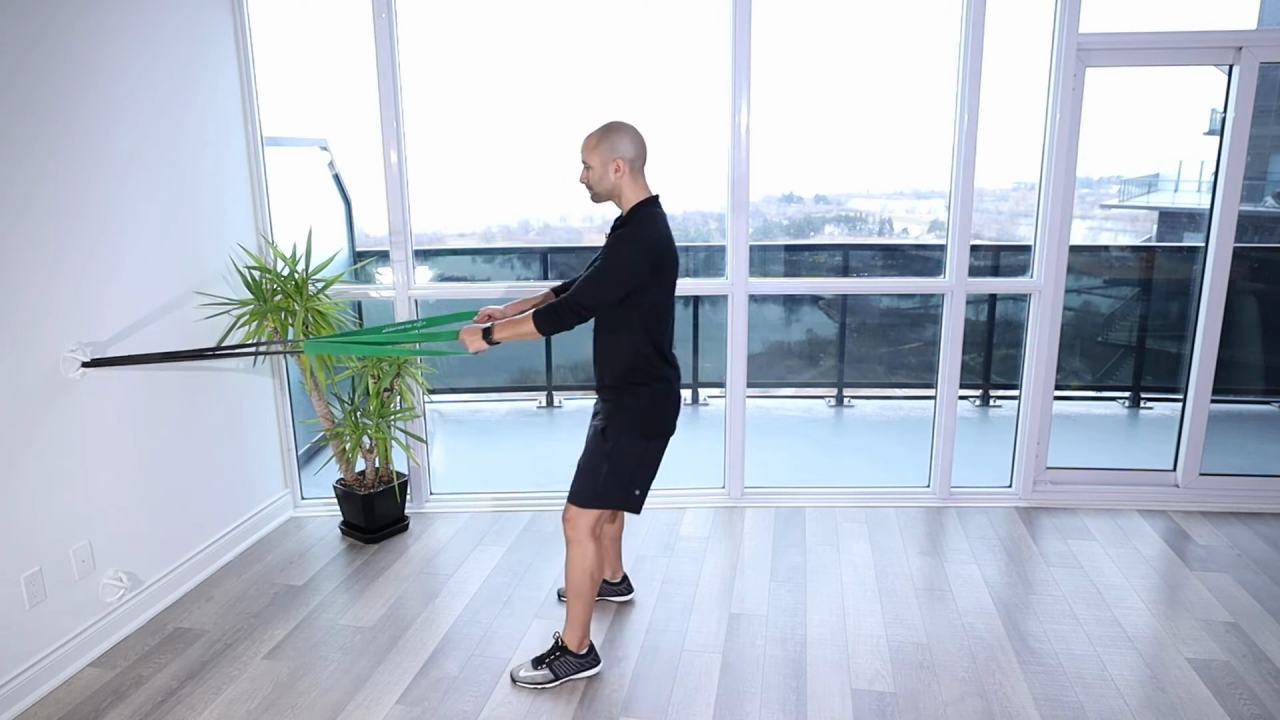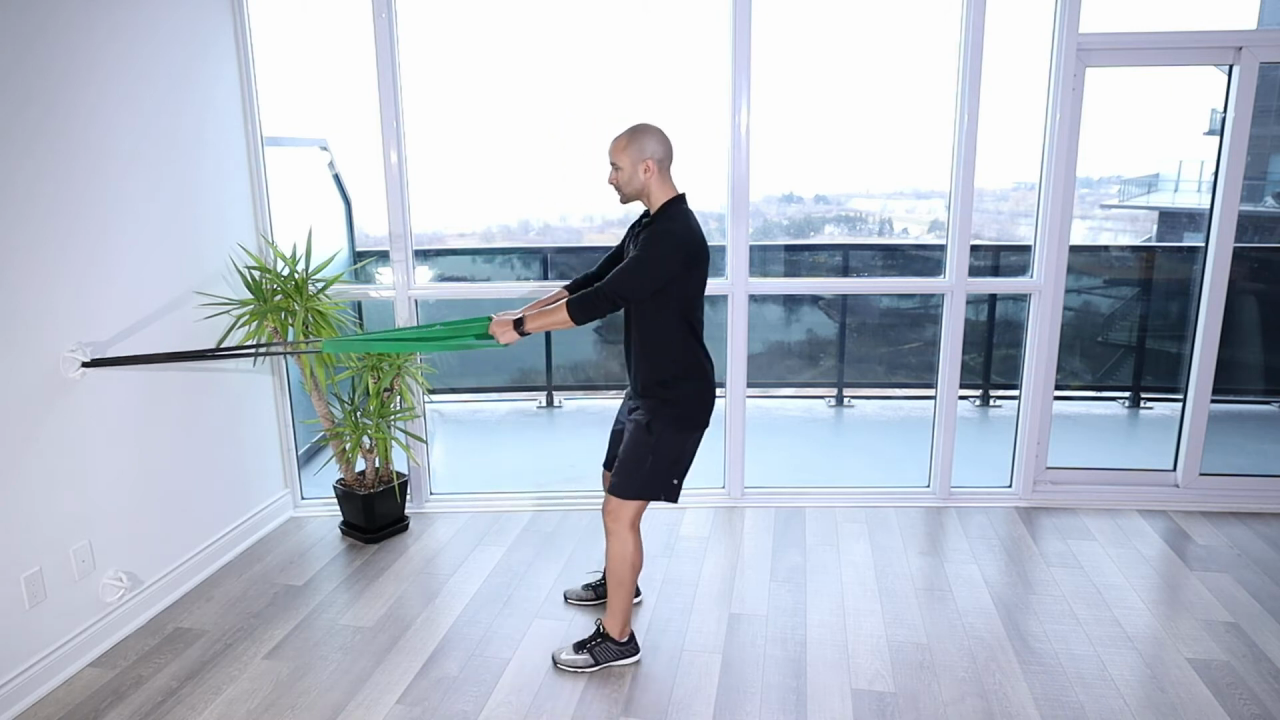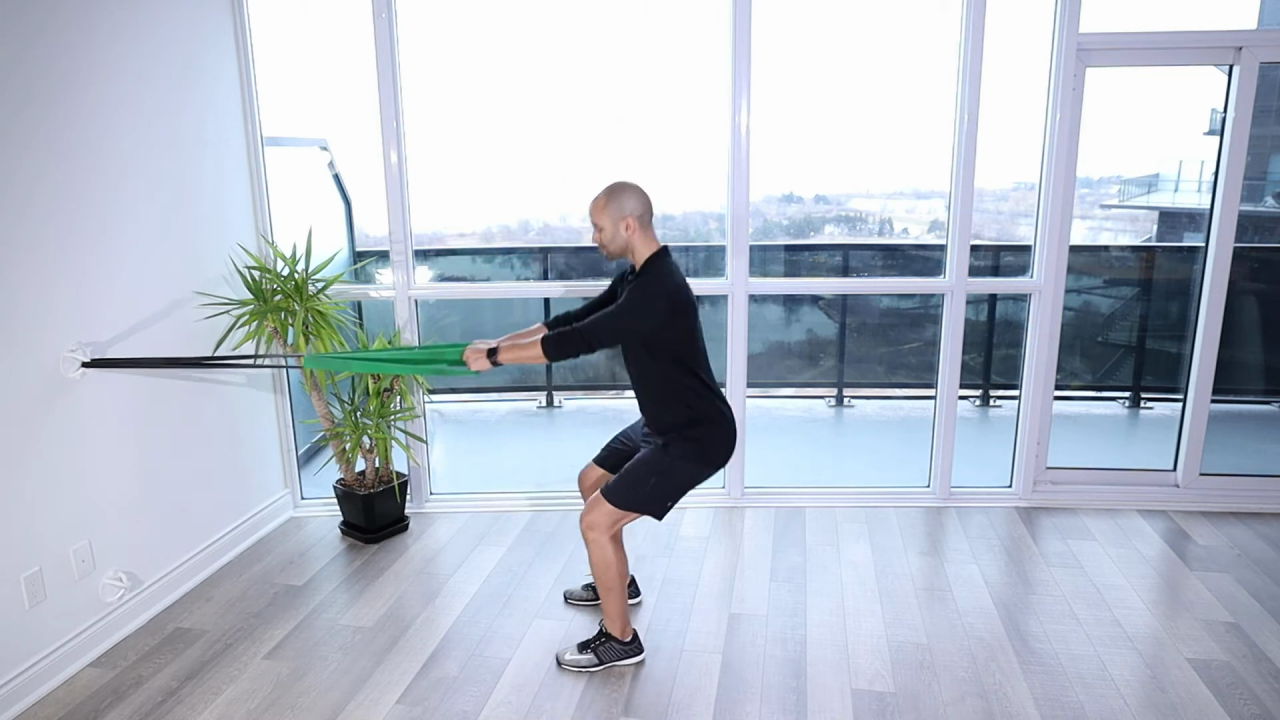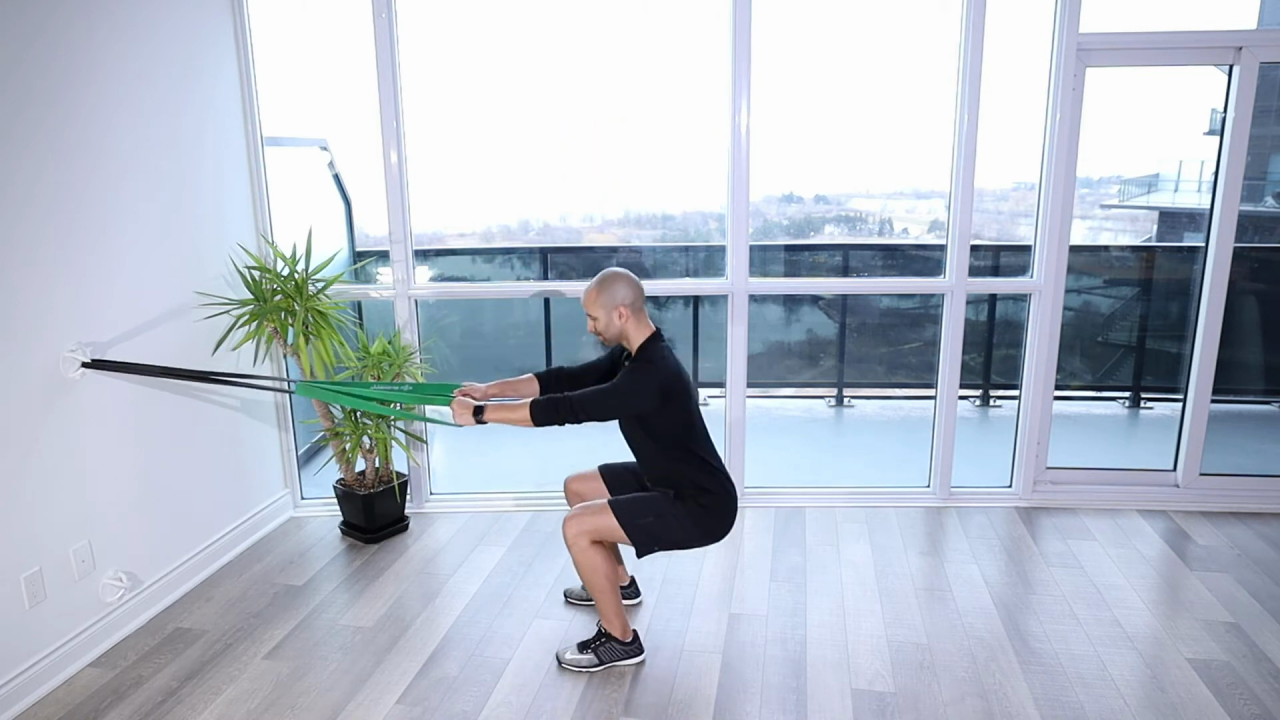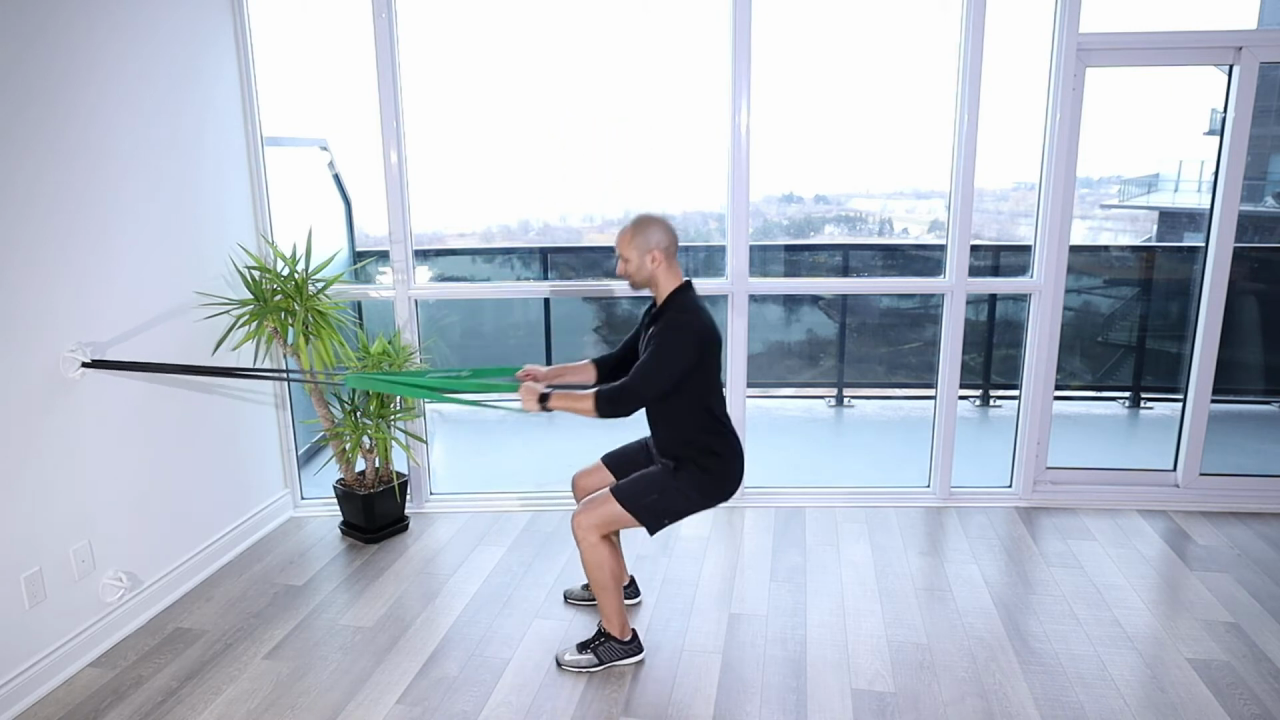
dt=0.5s
person 1, frame 1
left shoulder: (640, 238)
right shoulder: (638, 226)
left elbow: (574, 310)
right elbow: (579, 288)
left wrist: (491, 335)
right wrist: (510, 310)
left hip: (638, 403)
right hip: (628, 393)
left knee: (580, 518)
right knee: (603, 498)
left ankle: (575, 649)
right ankle: (612, 579)
person 1, frame 2
left shoulder: (675, 235)
right shoulder: (648, 227)
left elbow: (603, 300)
right elbow: (594, 279)
left wrist: (522, 327)
right wrist: (525, 311)
left hip: (675, 400)
right hip: (648, 390)
left knee: (620, 510)
right knee: (615, 486)
left ankle: (615, 639)
right ankle: (619, 582)
person 1, frame 3
left shoulder: (658, 290)
right shoulder: (637, 278)
left elbow: (580, 341)
right elbow: (577, 320)
left wrist: (496, 356)
right wrist: (502, 342)
left hip: (695, 438)
right hip: (665, 422)
left knee: (597, 521)
right knee: (592, 481)
left ankle: (619, 638)
right ankle: (619, 582)
person 1, frame 4
left shoulder: (651, 376)
right shoulder: (634, 355)
left elbow: (566, 409)
right elbow: (567, 380)
left wrist: (480, 414)
right wrist: (489, 389)
left hip: (700, 509)
right hip: (672, 484)
left knee: (578, 525)
right knee: (577, 487)
left ankle: (620, 640)
right ankle: (620, 582)
person 1, frame 5
left shoulder: (686, 326)
right shoulder: (662, 311)
left elbow: (625, 398)
right elbow: (617, 365)
left wrist: (547, 399)
right wrist: (551, 373)
left hip: (704, 468)
right hip: (672, 449)
left knee: (587, 520)
right knee: (585, 484)
left ankle: (618, 638)
right ankle: (617, 582)
